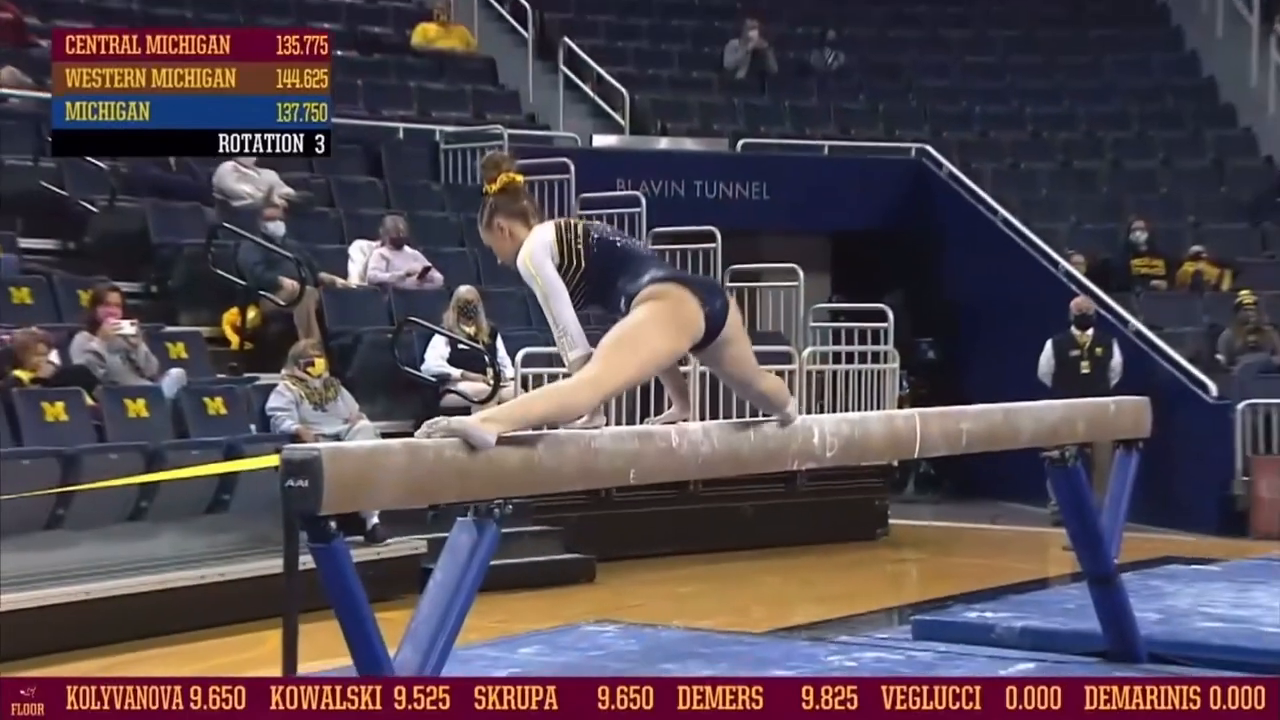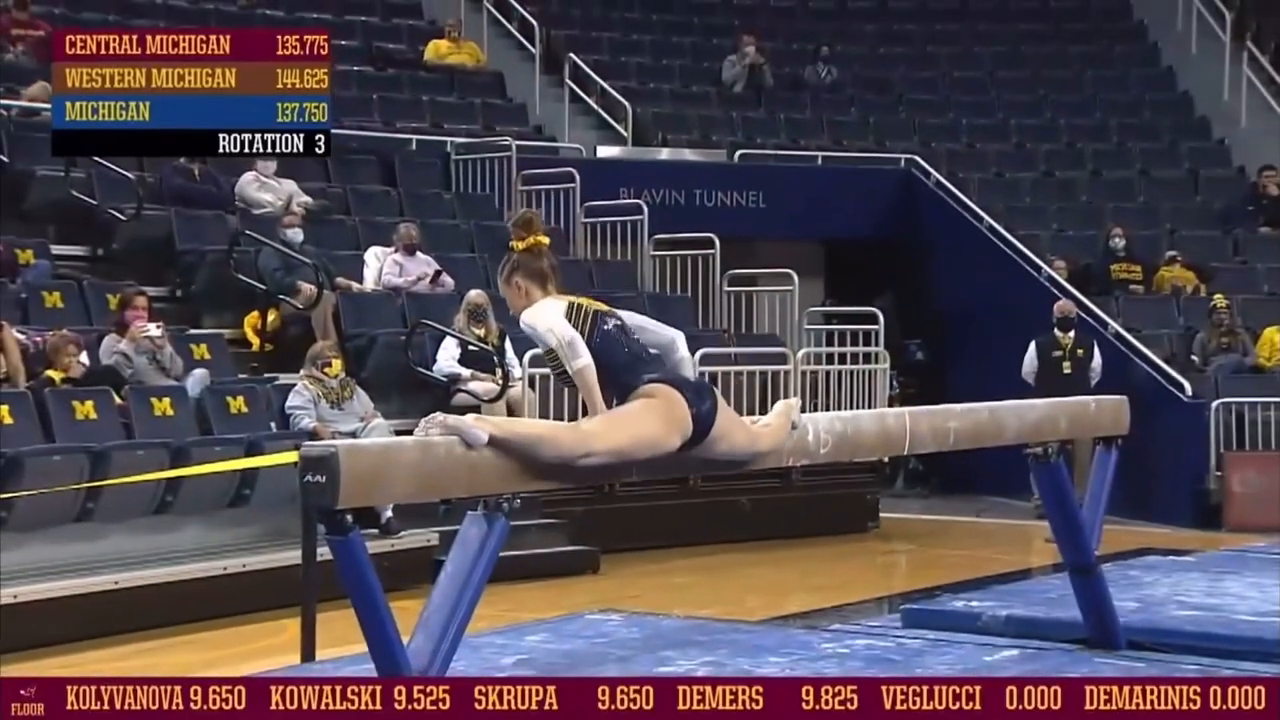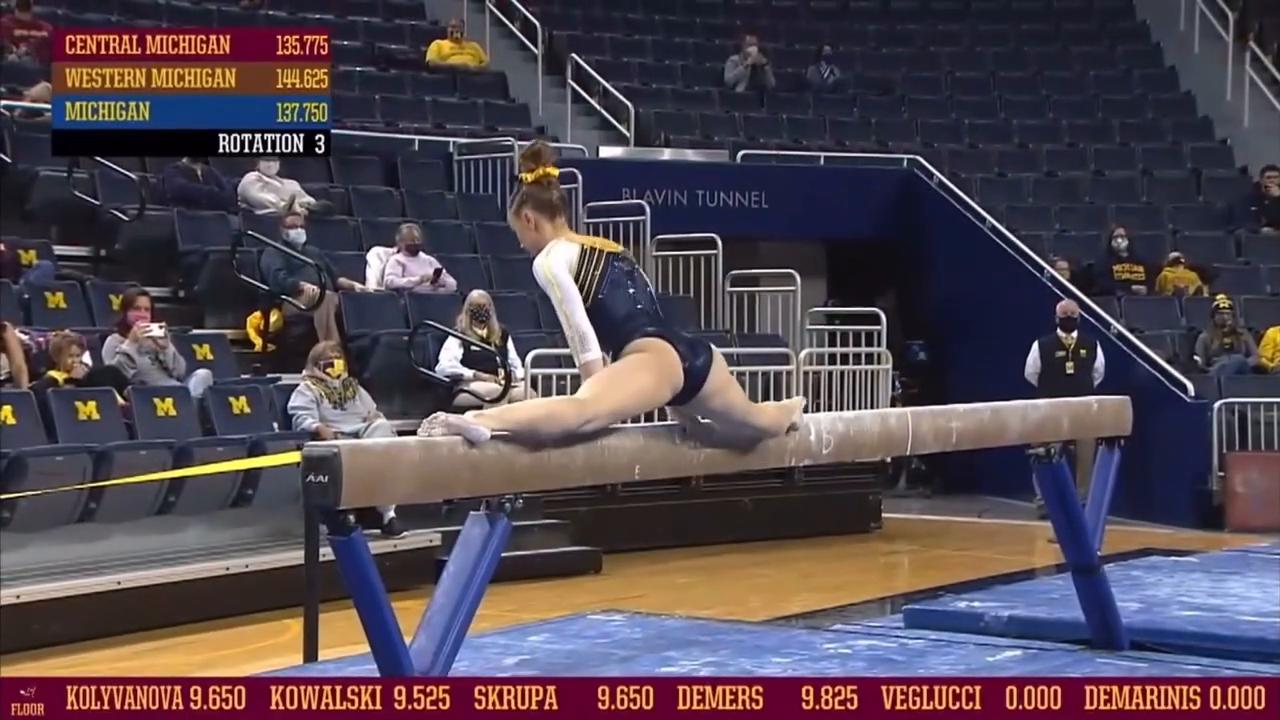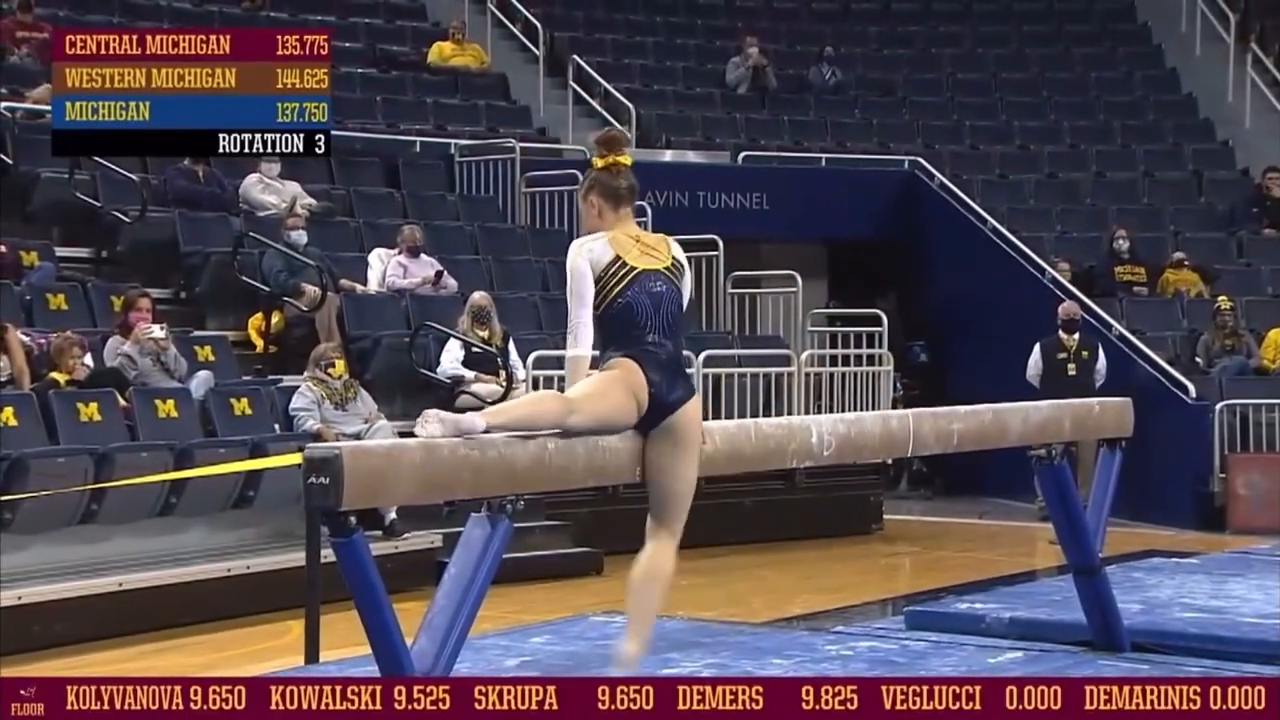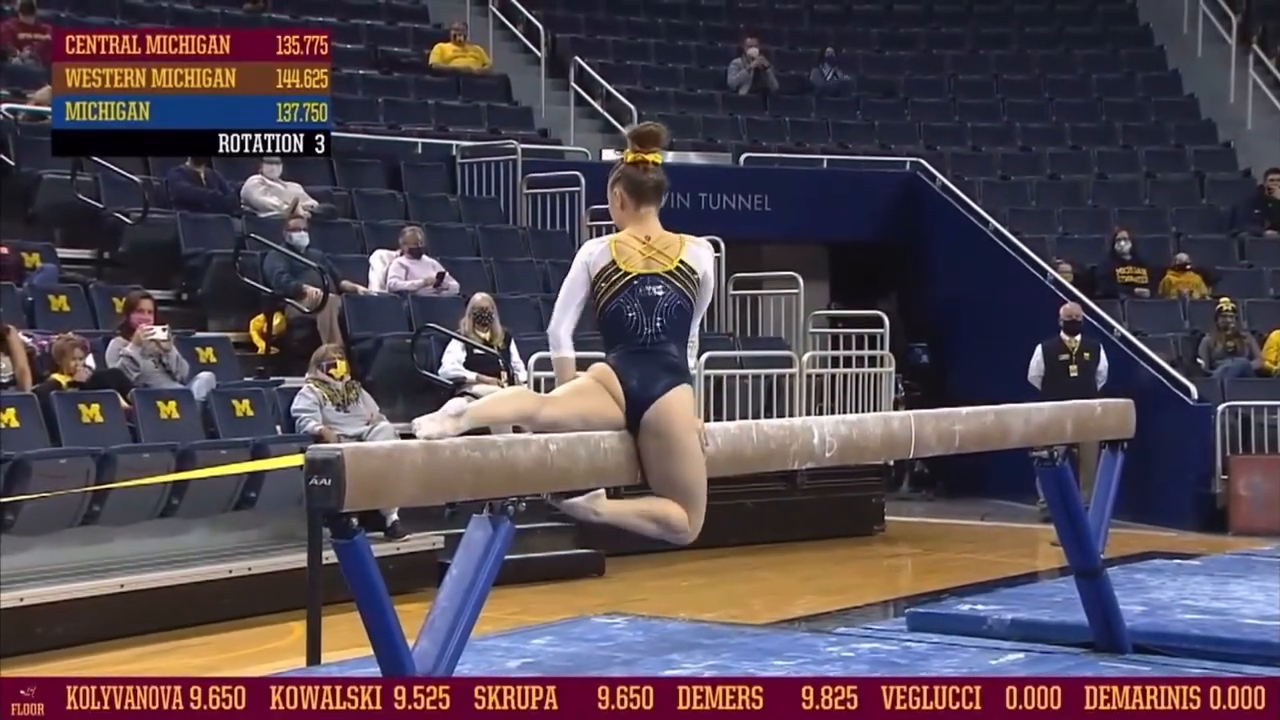
dt=0.4s
person 1, frame 1
left shoulder: (533, 248)
right shoulder: (579, 238)
left elbow: (569, 334)
left wrist: (591, 410)
right wrist: (682, 400)
left hip: (674, 306)
right hip: (709, 296)
right knee: (754, 385)
left ankle: (484, 425)
right ankle: (786, 404)
person 1, frame 2
left shoulder: (537, 314)
right shoulder: (598, 310)
left elbow: (573, 348)
left wrist: (599, 417)
left hip: (664, 406)
right hip: (698, 400)
left ankle: (475, 426)
person 1, frame 3
left shoulder: (550, 259)
right shoulder: (611, 250)
left elbow: (583, 339)
left wrist: (597, 399)
left hip: (654, 359)
right hip: (693, 353)
left ankle: (477, 422)
person 1, frame 4
left shoulder: (589, 247)
right shoulder: (676, 252)
left elbow: (580, 341)
left wrist: (576, 401)
left hip: (628, 377)
right hip: (680, 390)
right knee: (664, 536)
left ankle: (469, 420)
right ankle: (633, 649)
person 1, frame 5
left shoulder: (596, 252)
right shoulder: (700, 253)
left elbow: (560, 333)
left wrist: (569, 399)
left hip: (615, 384)
right hip: (670, 391)
right knee: (685, 522)
left ankle: (463, 417)
right ankle: (596, 506)
person 2, frame 1
left shoulder: (1108, 343)
right shoulder: (1056, 343)
left elbow: (1115, 372)
right elbow: (1044, 373)
left wrist: (1102, 390)
right wrist: (1061, 391)
left knee: (1101, 461)
right ankle: (1059, 507)
person 2, frame 2
left shoulder: (1088, 344)
right shoulder: (1039, 344)
left elbow: (1095, 372)
right elbow: (1028, 373)
left wrist: (1082, 389)
right wrist: (1044, 389)
right ankle: (1041, 500)
person 2, frame 3
left shoulder: (1091, 344)
right shoulder: (1042, 345)
left elbow: (1098, 372)
right elbow: (1030, 373)
left wrist: (1085, 389)
right wrist: (1048, 389)
left knee: (1084, 457)
left ankle: (1083, 500)
right ankle: (1044, 500)
person 2, frame 4
left shoulder: (1093, 346)
right shoulder: (1044, 347)
left elbow: (1100, 374)
right elbow: (1032, 375)
left wrist: (1086, 391)
right wrist: (1049, 392)
left knee: (1086, 459)
right ankle: (1045, 502)
person 2, frame 5
left shoulder: (1095, 348)
right shoulder: (1046, 348)
left elbow: (1102, 376)
right elbow: (1034, 377)
left wrist: (1088, 393)
right wrist: (1051, 393)
left knee: (1088, 461)
left ankle: (1086, 504)
right ankle: (1047, 504)
person 3, frame 1
left shoulder: (334, 385)
right shoulder: (286, 390)
left elbow: (355, 410)
right elbow: (280, 420)
left wrist: (357, 418)
right wrist: (299, 430)
left hip: (347, 435)
right hip: (317, 441)
person 3, frame 2
left shoulder: (350, 385)
right shoulder: (305, 390)
left elbow: (370, 409)
right elbow: (298, 418)
left wrist: (372, 416)
right wrist: (317, 428)
left hip: (362, 432)
right hip: (334, 438)
person 3, frame 3
left shoulder: (353, 385)
right shoulder: (307, 390)
left elbow: (374, 410)
right elbow: (301, 418)
left wrist: (375, 416)
right wrist: (319, 428)
left hip: (366, 433)
right hip: (336, 438)
left knee: (383, 427)
person 3, frame 4
left shoulder: (354, 387)
right shoulder: (308, 391)
left elbow: (375, 411)
right elbow: (302, 420)
left wrist: (376, 418)
right wrist: (321, 429)
left hip: (366, 434)
right hip: (338, 439)
left knee: (383, 429)
person 3, frame 5
left shoulder: (356, 389)
right shoulder: (310, 392)
left elbow: (377, 414)
right elbow: (304, 421)
left wrist: (378, 419)
right wrist: (322, 431)
left hip: (369, 436)
right hip: (340, 441)
left knee: (386, 430)
